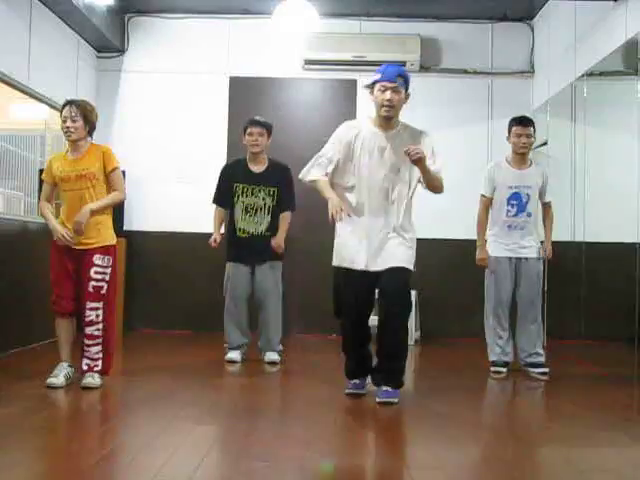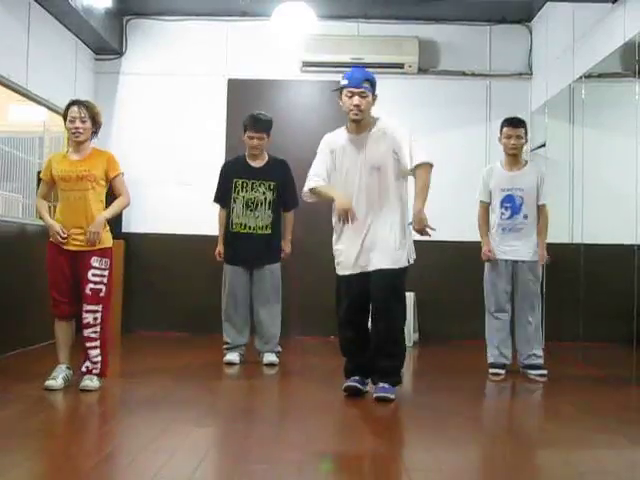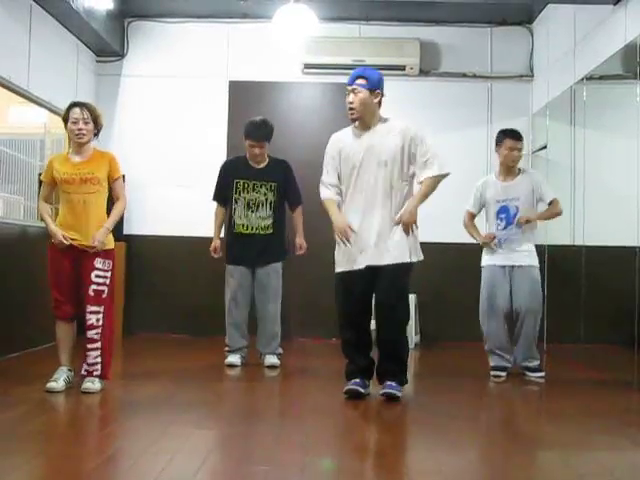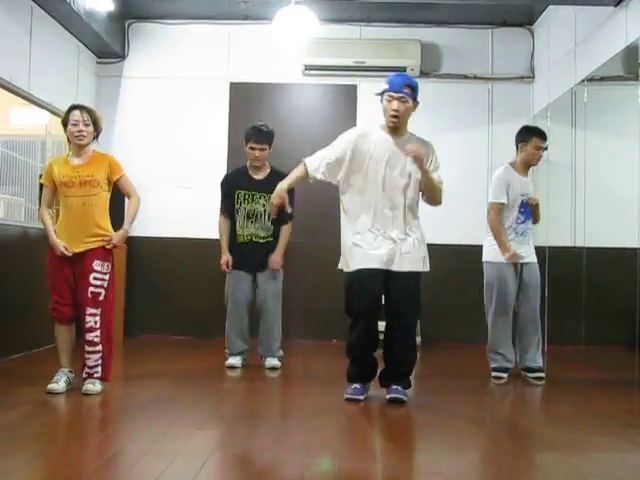
dt=0.4s
person 1, frame 1
left shoulder: (418, 139)
right shoulder: (350, 132)
left elbow: (438, 187)
right elbow: (316, 170)
left wrist: (423, 166)
right wrist: (332, 196)
left hip: (395, 241)
right hip: (353, 241)
left knee: (394, 313)
right knee: (351, 314)
left ankle: (389, 379)
right ankle: (357, 372)
person 1, frame 2
left shoulder: (390, 131)
right shoulder: (331, 142)
left elbow: (423, 163)
right elbow: (312, 186)
left wrist: (419, 209)
right wrist: (333, 195)
left hip: (389, 243)
right hip: (349, 244)
left knee: (388, 312)
right knee: (350, 315)
left ankle: (386, 377)
right ankle: (357, 372)
person 1, frame 3
left shoulder: (403, 133)
right shoulder: (338, 141)
left elbow: (434, 171)
right elbow: (328, 188)
left wrist: (413, 206)
right wrist: (335, 217)
left hip: (393, 243)
right hip: (352, 246)
left knee: (392, 312)
right knee: (351, 313)
left ankle: (393, 376)
right ankle: (358, 374)
person 1, frame 4
left shoulder: (423, 148)
right shoulder: (358, 138)
left elbow: (435, 199)
right elbow: (315, 164)
left wrist: (422, 168)
right wrist: (283, 186)
left hip: (406, 249)
right hip: (363, 247)
left knee: (404, 317)
right knee: (363, 314)
left ankle: (396, 380)
right ankle: (359, 378)
person 2, frame 1
left shoulder: (103, 153)
right shoulder: (55, 161)
left elbow: (120, 193)
right elbow: (44, 201)
left wrist: (89, 208)
right wrist: (55, 226)
left hip: (98, 242)
right hip: (65, 242)
left knee: (95, 305)
right knee: (63, 304)
left ankle: (93, 368)
right ankle: (65, 365)
person 2, frame 2
left shoulder: (105, 158)
right shoulder: (55, 161)
left elbow: (124, 197)
right elbow: (41, 198)
left wrist: (102, 218)
right wrist: (49, 222)
left hip: (95, 245)
right hip: (61, 244)
left knee: (93, 308)
right knee: (62, 307)
left ankle: (93, 370)
right ankle: (63, 367)
person 2, frame 3
left shoulder: (107, 160)
right shoulder: (55, 163)
left elbow: (121, 200)
right elbow: (43, 201)
left wrist: (105, 230)
right wrist: (53, 228)
left hip: (97, 247)
right hip: (63, 245)
left knee: (95, 309)
right knee: (63, 308)
left ankle: (94, 372)
right ankle: (65, 369)
person 2, frame 4
left shoulder: (107, 162)
right shoulder: (55, 166)
left elbow: (133, 197)
right elbow: (45, 207)
left wrist: (124, 230)
right wrist: (52, 237)
left hip: (98, 247)
right hip: (63, 248)
left knee: (95, 311)
right knee: (62, 311)
left ankle: (95, 374)
right ankle: (65, 371)
person 3, frame 1
left shoulder: (541, 172)
right shoulder: (495, 169)
left elbow: (547, 209)
right elbow: (483, 209)
left wrist: (548, 240)
right wrist: (481, 246)
left hip: (530, 251)
right hip: (499, 250)
left knee: (531, 305)
right knee: (497, 305)
left ankle: (532, 357)
right ankle: (499, 356)
person 3, frame 2
left shoulder: (536, 173)
right shoulder: (490, 173)
left elbow: (542, 212)
right elbow: (483, 211)
left wrist: (542, 246)
right wrist: (485, 243)
left hip: (527, 253)
right hip: (498, 253)
left knee: (529, 308)
right knee: (497, 307)
left ankle: (531, 359)
right ankle: (498, 359)
person 3, frame 3
left shoulder: (532, 179)
right shoulder: (484, 185)
left elbow: (557, 208)
right elbow: (468, 219)
left wrist: (535, 216)
right wrist: (480, 238)
left hip: (525, 260)
right hip: (494, 260)
left knee: (529, 309)
right knee: (492, 312)
left ankle: (528, 360)
right ankle: (500, 360)
person 3, frame 4
left shoulder: (529, 180)
right shoulder: (503, 175)
right elbow: (493, 215)
left wrist: (536, 207)
right wrist: (505, 250)
left hip: (527, 257)
right hip: (499, 257)
left knee: (530, 312)
right knee: (501, 311)
left ankle: (531, 362)
right ankle: (501, 362)
person 4, frame 1
left shoulder: (281, 171)
right shoulder: (230, 170)
left elbow: (286, 210)
right elbow: (222, 206)
left wrist: (281, 236)
right wrist: (217, 232)
left hip: (268, 249)
right hip: (238, 247)
left knee: (270, 299)
right knee: (235, 298)
left ankle: (271, 347)
right ankle: (236, 345)
person 4, frame 2
left shoulder: (280, 168)
right shoulder: (230, 168)
left elbow: (289, 208)
right elbow: (223, 208)
left wrist: (287, 240)
right wrist: (220, 241)
left hip: (268, 248)
right hip: (236, 247)
left knee: (268, 300)
right knee: (234, 299)
left ankle: (269, 348)
right ankle: (234, 346)
person 4, frame 3
left shoulder: (282, 168)
right shoulder: (230, 167)
left elbow: (295, 204)
right elbow: (222, 204)
left wrist: (300, 235)
right wrist: (216, 236)
left hip: (271, 249)
right hip: (237, 248)
left knee: (269, 301)
right knee: (236, 300)
left ankle: (270, 350)
right ankle: (236, 348)
person 4, frame 4
left shoulder: (282, 180)
right shoulder: (232, 179)
left elbow: (286, 222)
right elbow: (225, 218)
left wrist: (279, 252)
right wrist: (225, 251)
left hip: (269, 255)
right hip: (239, 256)
left knee: (271, 306)
right knee: (236, 305)
left ankle: (270, 353)
right ankle: (236, 351)
